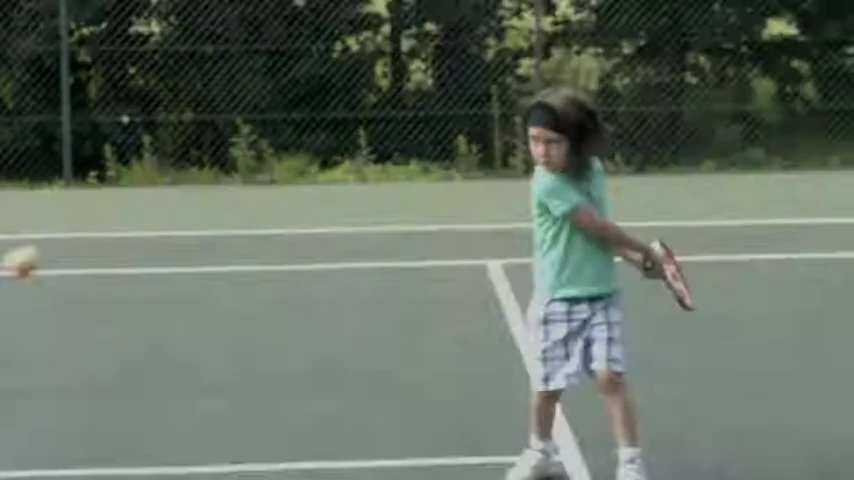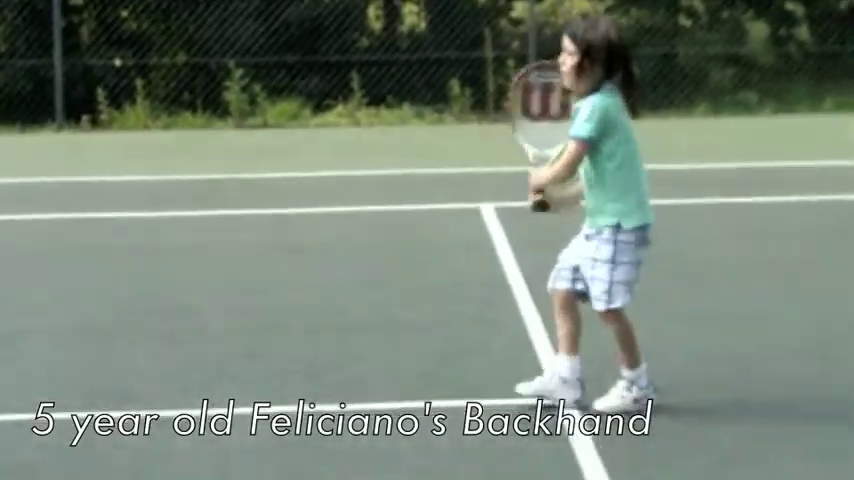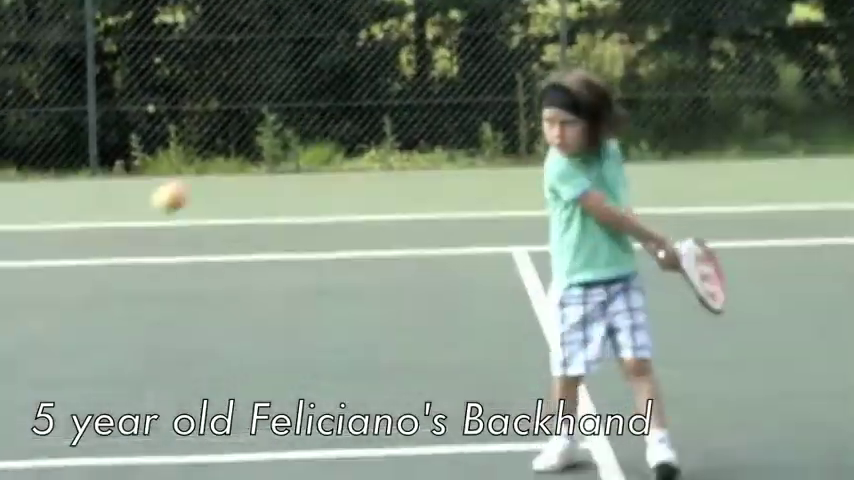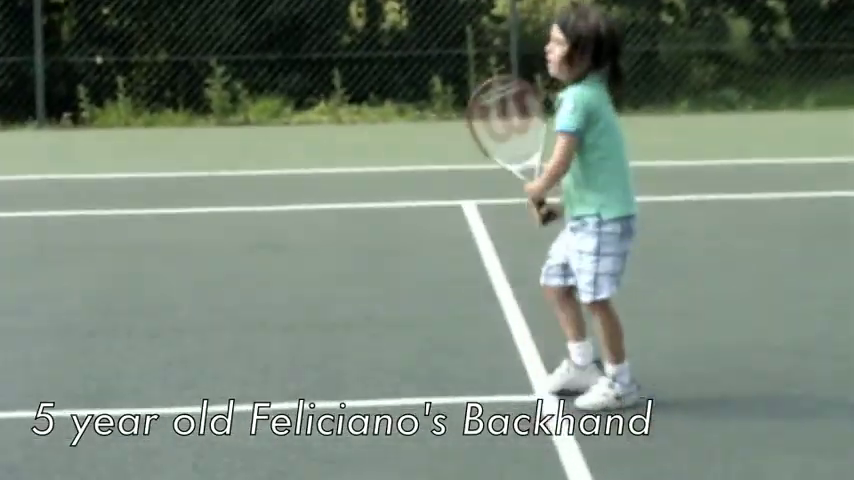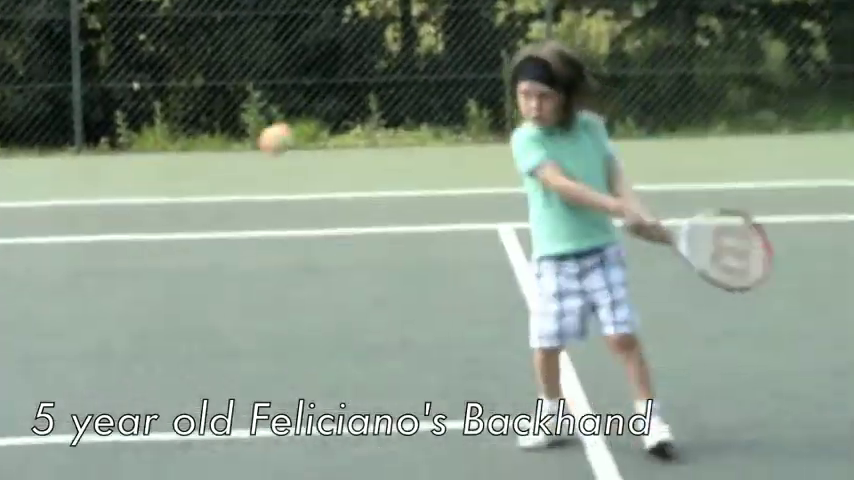
dt=1s
person 1, frame 1
left shoulder: (593, 170)
right shoulder: (547, 185)
right elbow: (598, 228)
left wrist: (629, 254)
right wrist: (642, 250)
left hip: (603, 297)
right hip: (559, 303)
left knee: (611, 377)
right knee: (548, 386)
person 1, frame 2
left shoulder: (596, 107)
right shoulder: (595, 103)
left elbow: (567, 167)
left wrist: (538, 178)
right wrist: (573, 194)
left hip: (620, 225)
right hip: (600, 223)
left knee: (608, 306)
right knee: (562, 290)
left ankle: (636, 385)
right ankle: (565, 376)
person 1, frame 3
left shoulder: (611, 154)
right shoulder: (557, 168)
left elbow: (620, 214)
right elbow: (610, 215)
left wrist: (657, 245)
right wrist: (660, 244)
left hip: (621, 279)
right hip: (576, 286)
left knee: (638, 362)
right knee: (566, 373)
left ankle: (659, 444)
right ankle: (563, 441)
person 1, frame 4
left shoulder: (577, 98)
right shoulder: (589, 93)
left elbow: (561, 161)
left wrist: (537, 186)
right wrist: (550, 194)
left hip: (603, 216)
right hip: (586, 213)
left knee: (593, 297)
right knee: (554, 284)
left ankle: (620, 381)
right ankle: (580, 361)
person 1, frame 5
left shoulder: (590, 127)
right shoulder: (524, 139)
left elbow: (617, 180)
right elbow: (563, 186)
left wrist: (637, 214)
right wrist: (620, 209)
left hip: (601, 252)
right hip: (555, 260)
left knee: (622, 337)
right knee: (546, 345)
left ankle: (652, 417)
right ankle: (552, 416)
